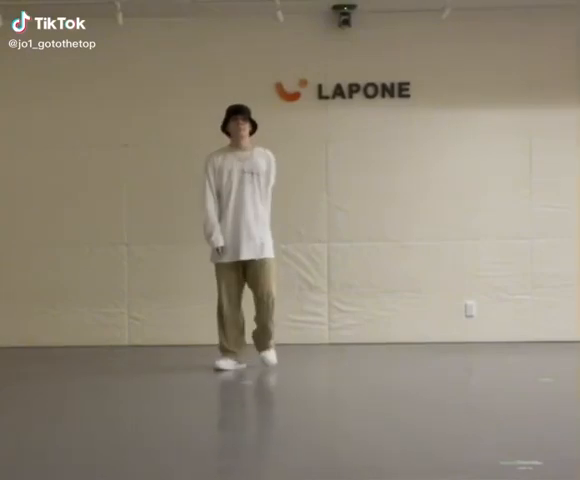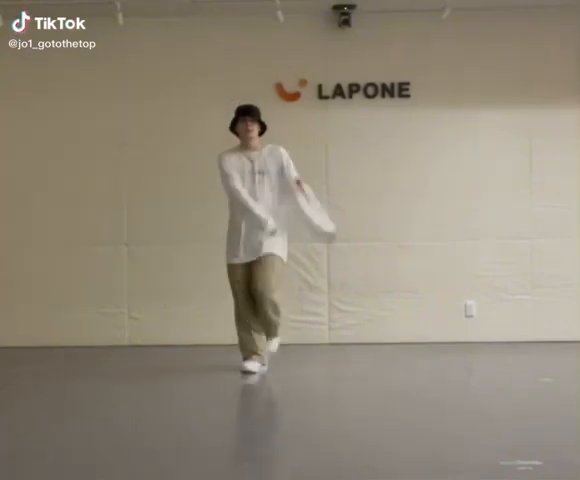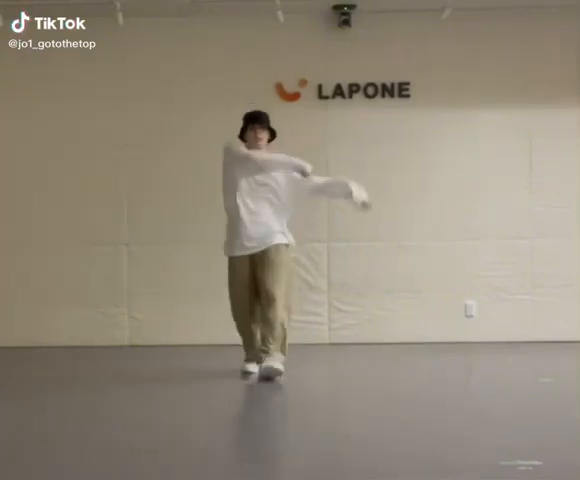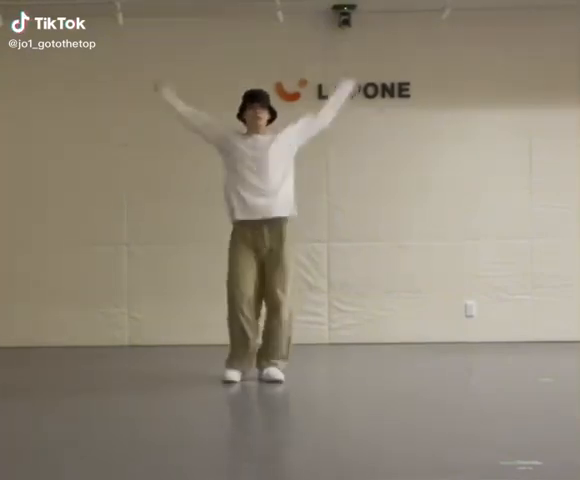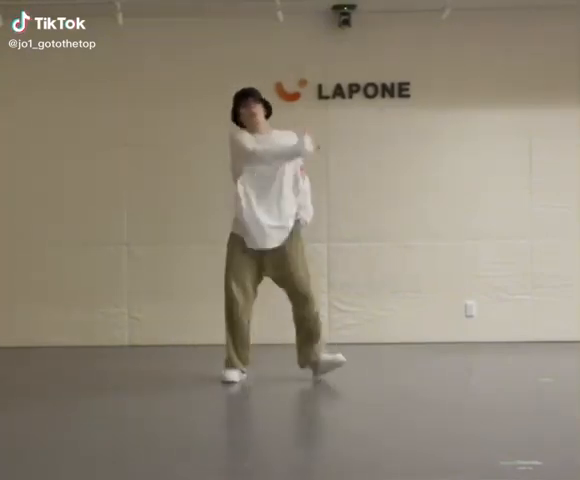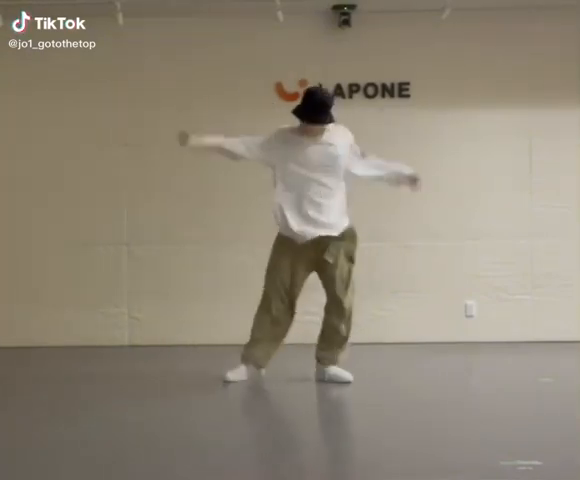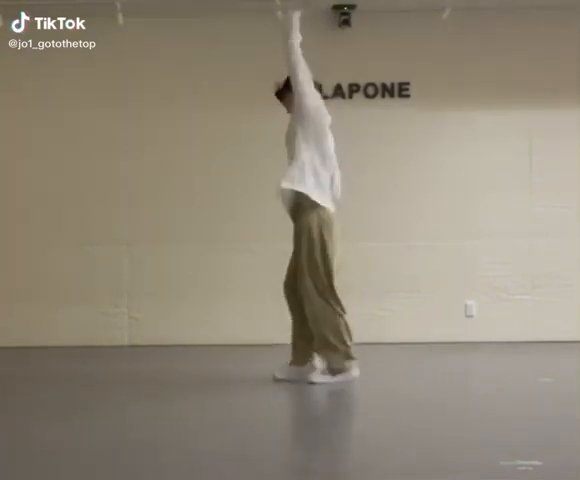
dt=0.7s
person 1, frame 1
left shoulder: (266, 157)
right shoulder: (215, 160)
left elbow: (266, 199)
right elbow: (210, 201)
right wrist: (215, 236)
left hip: (259, 240)
right hip: (228, 242)
left knee: (266, 295)
right knee: (228, 301)
left ankle: (265, 344)
right ankle: (232, 354)
person 1, frame 2
left shoulder: (277, 154)
right shoulder: (228, 159)
left elbow: (295, 187)
right elbow: (238, 194)
right wrist: (262, 220)
left hip: (271, 240)
right hip: (243, 238)
left knee: (266, 292)
right knee: (247, 305)
left ankle: (272, 331)
right ankle: (254, 355)
person 1, frame 3
left shoulder: (283, 169)
right shoulder: (234, 153)
left elbow: (318, 184)
right elbow: (255, 159)
left wrist: (351, 189)
right wrist: (297, 163)
left hip: (273, 240)
right hip: (240, 244)
left knee: (274, 296)
right knee: (243, 307)
left ankle: (272, 357)
right ankle: (253, 356)
person 1, frame 4
left shoulder: (287, 138)
right shoulder: (230, 141)
left elbow: (319, 118)
right elbow: (197, 119)
left wrist: (342, 91)
right wrist: (169, 96)
left hip: (276, 227)
right hip: (244, 228)
left knee: (278, 298)
right knee: (241, 298)
left ankle: (272, 362)
right ankle: (239, 362)
person 1, frame 5
left shoulder: (289, 138)
right shoulder: (239, 139)
left elbow: (299, 180)
right elbow: (263, 155)
left wrist: (303, 215)
right wrist: (302, 145)
left hip: (285, 232)
right hip: (246, 235)
left knee: (303, 295)
right knee: (237, 301)
left ankle: (314, 358)
right ankle: (236, 364)
person 1, frame 6
left shoulder: (342, 138)
right shoulder: (282, 140)
left elbow: (363, 162)
right elbow: (240, 146)
left wrist: (400, 173)
right wrist: (199, 141)
left hip: (336, 233)
right hip: (295, 234)
left knee: (341, 301)
right knee: (277, 301)
left ankle: (328, 362)
right ankle: (252, 361)
person 1, frame 7
left shoulder: (313, 114)
right shoulder: (311, 124)
left elbow: (300, 75)
left wrist: (292, 34)
left hip: (313, 211)
right hip: (309, 209)
left knee: (318, 291)
right knee: (296, 289)
left ankle: (342, 363)
right ankle: (305, 361)
